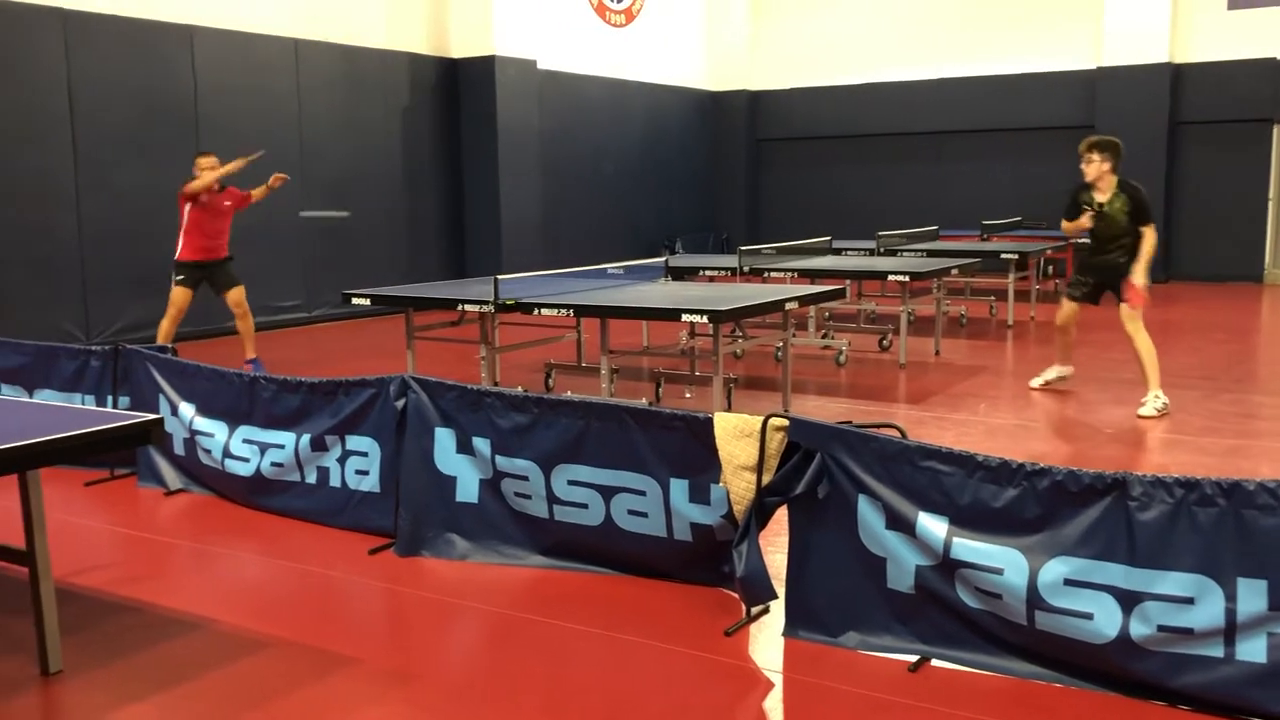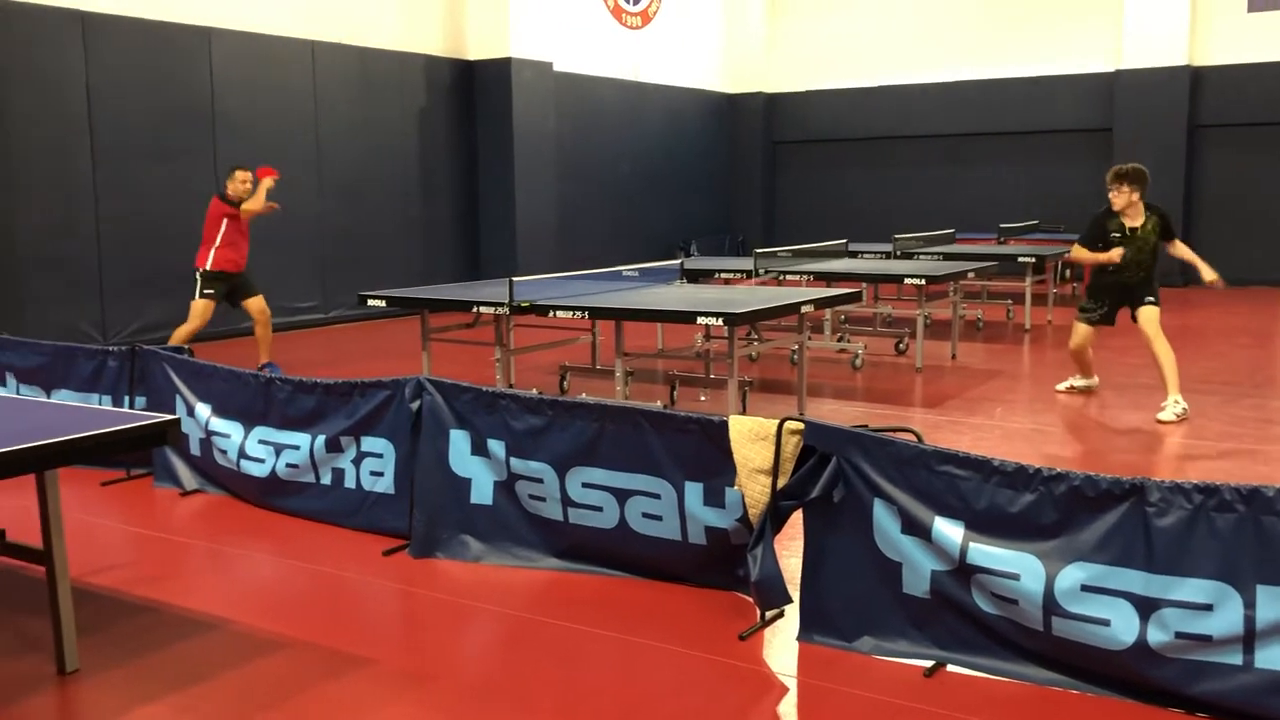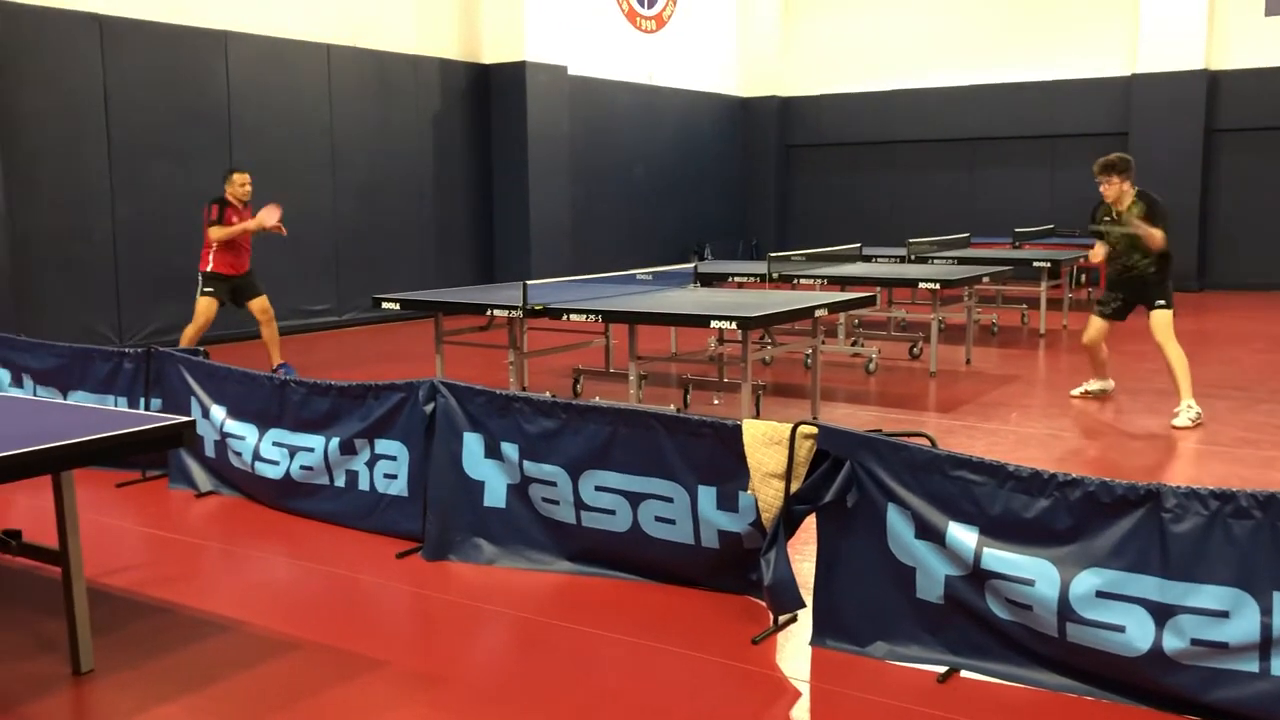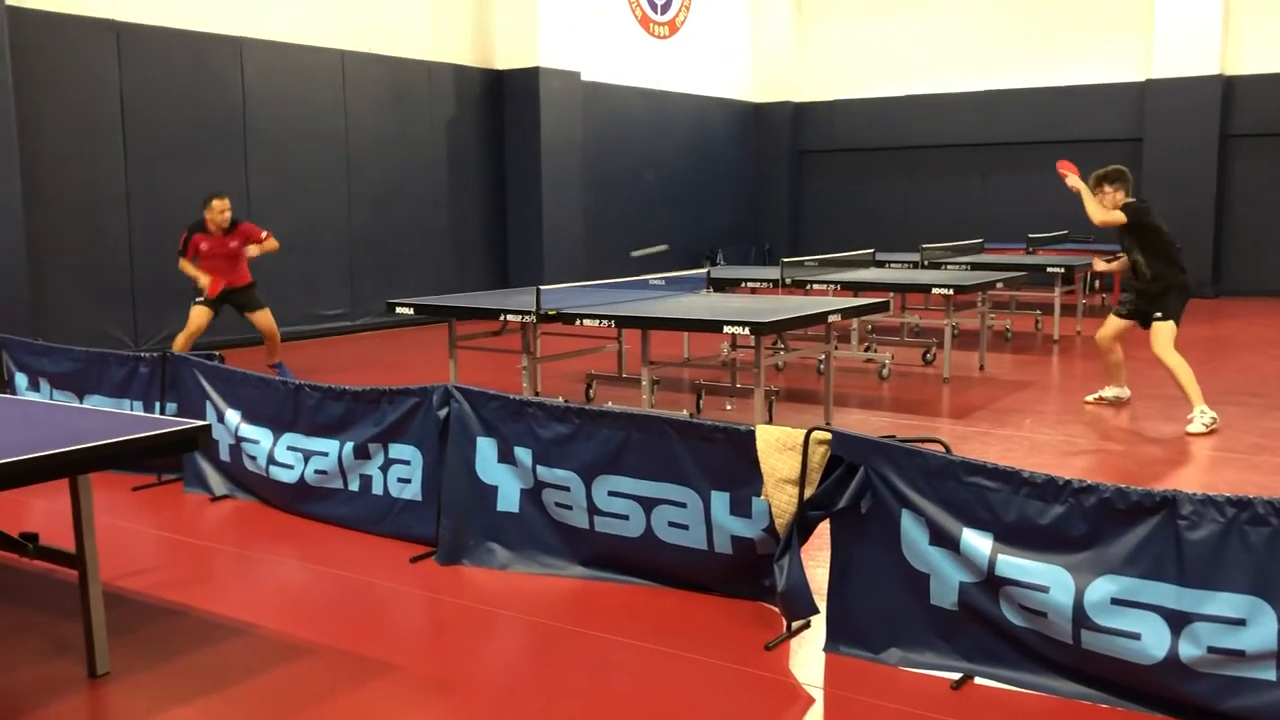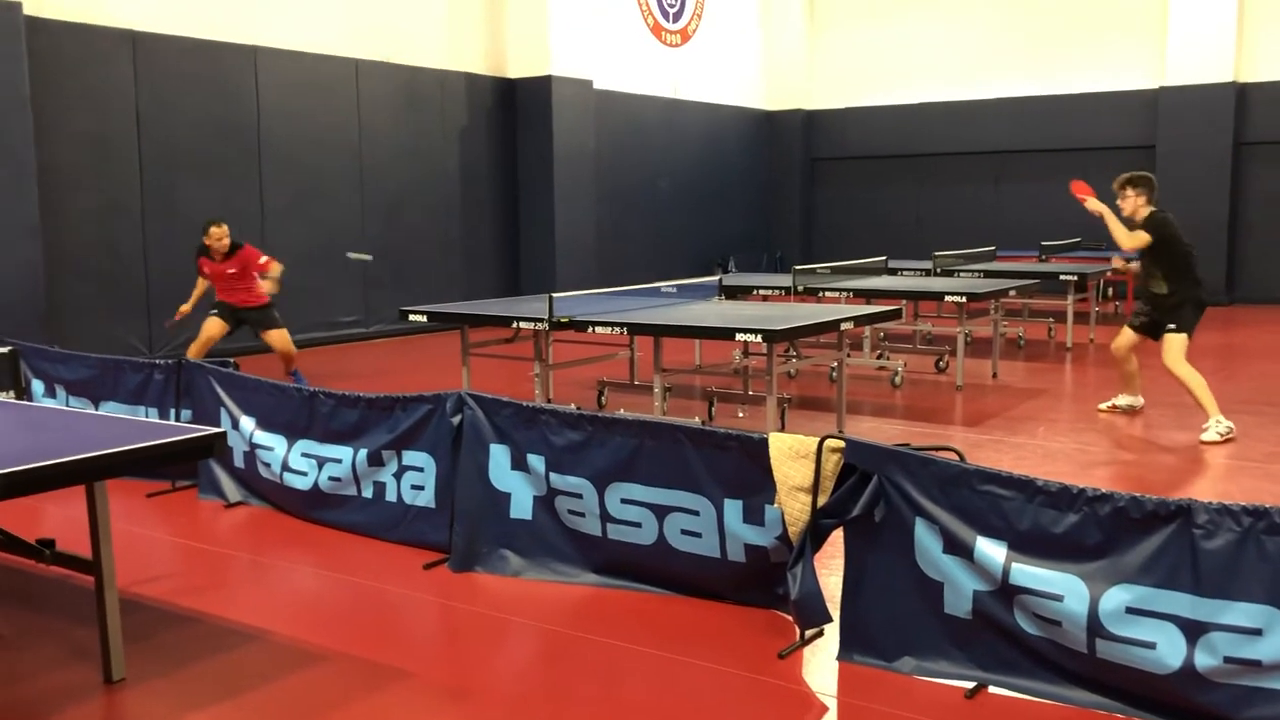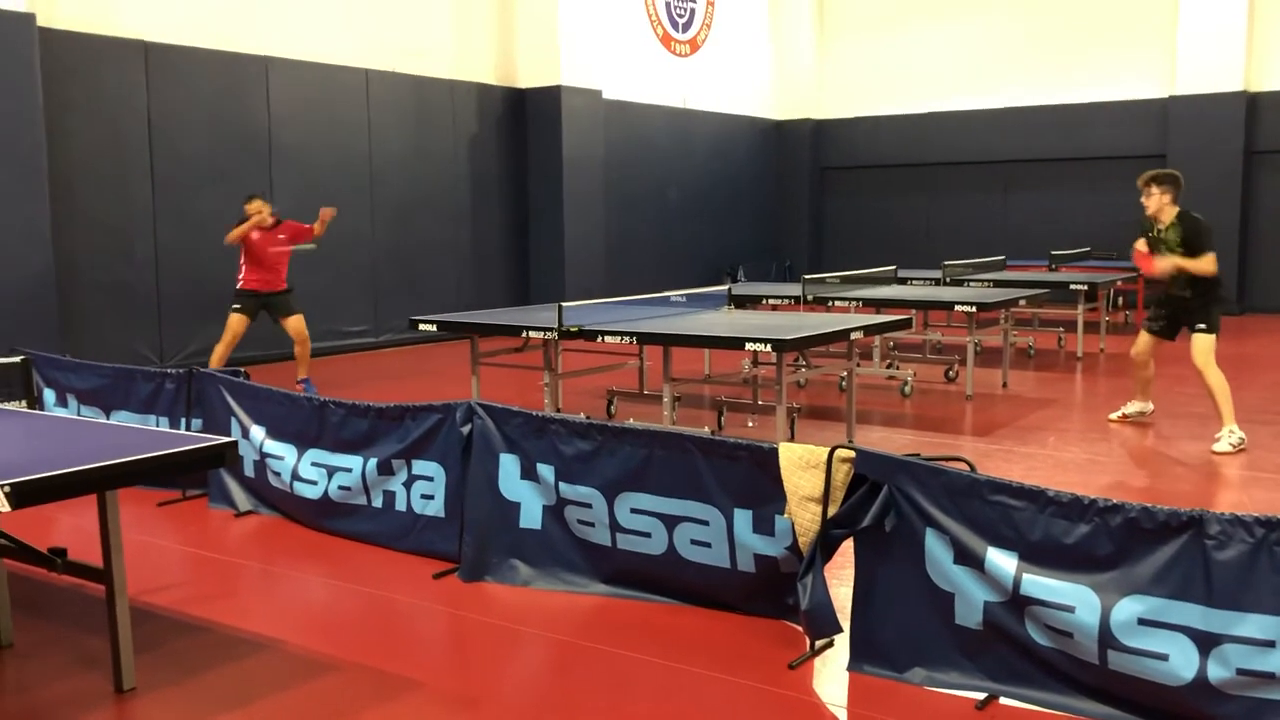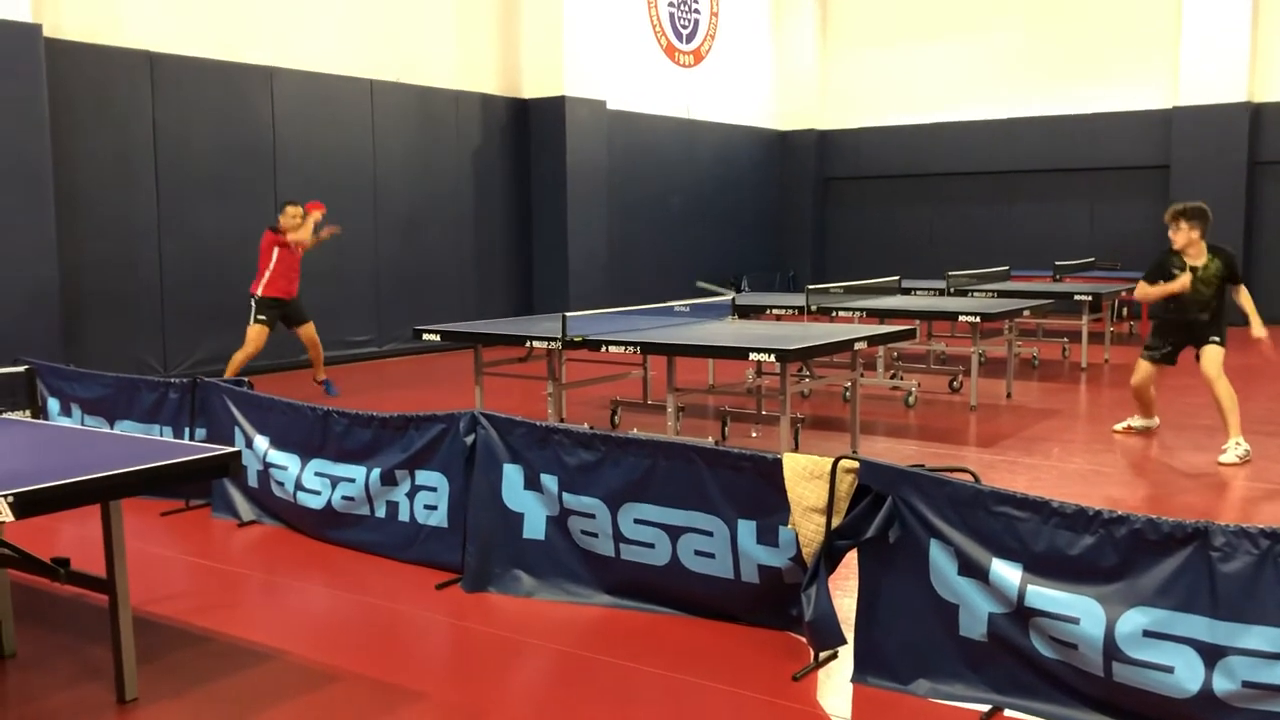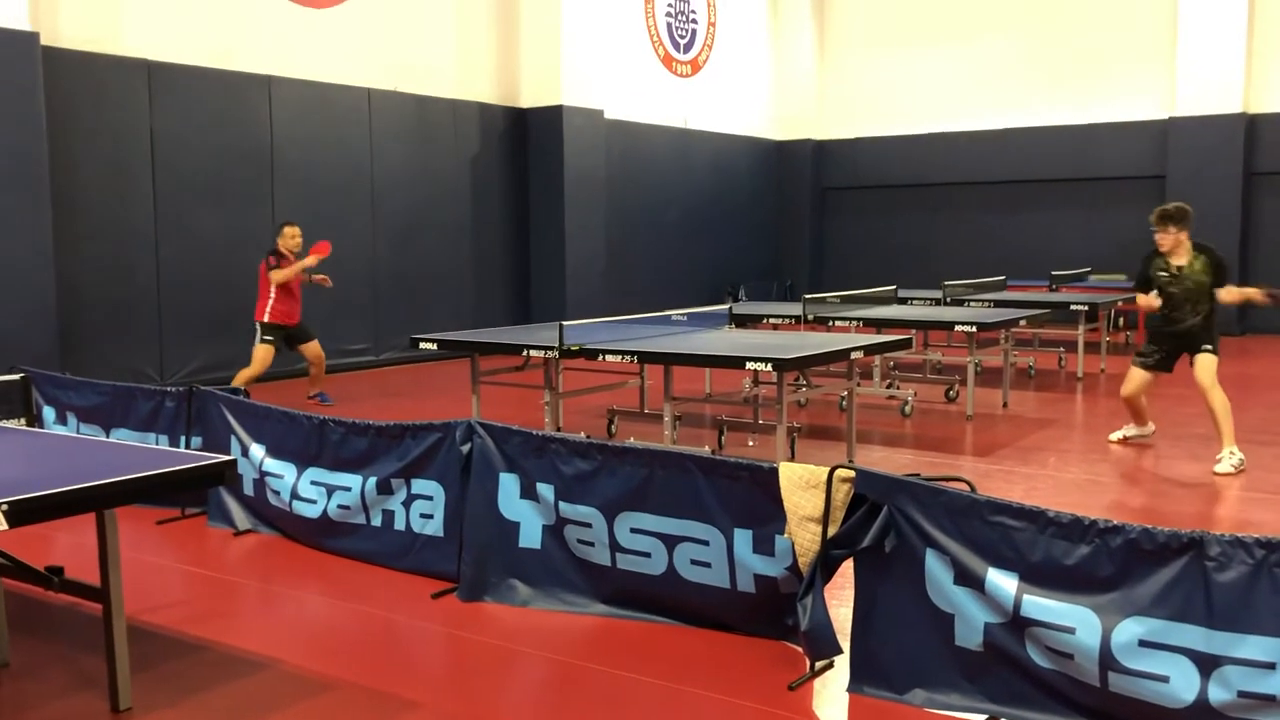
dt=0.2s
person 1, frame 1
left shoulder: (1132, 194)
right shoulder: (1081, 193)
left elbow: (1149, 234)
right elbow: (1066, 228)
left wrist: (1140, 269)
right wrist: (1079, 225)
left hip: (1126, 265)
right hip: (1095, 262)
left knee: (1133, 325)
right knee: (1063, 320)
left ankle: (1157, 395)
right ankle: (1062, 367)
person 1, frame 2
left shoulder: (1158, 216)
right shoulder: (1103, 219)
left elbow: (1172, 244)
right elbow: (1076, 254)
left wrist: (1201, 265)
right wrist: (1105, 257)
left hip: (1141, 282)
right hip: (1105, 285)
left knee: (1151, 331)
right knee: (1076, 345)
left ankle: (1176, 401)
right ankle: (1087, 379)
person 1, frame 3
left shoulder: (1150, 204)
right shoulder: (1101, 210)
left elbow: (1159, 243)
left wrist: (1143, 229)
right wrist: (1098, 253)
left hip: (1152, 279)
right hip: (1119, 280)
left knee: (1163, 335)
right knee: (1090, 338)
left ankle: (1189, 405)
right ankle: (1102, 382)
person 1, frame 4
left shoulder: (1138, 210)
right shoulder: (1125, 216)
left elbow: (1098, 219)
left wrist: (1081, 186)
right wrist: (1108, 266)
left hip: (1168, 288)
right hip: (1143, 287)
left knee: (1161, 348)
right knee: (1104, 337)
left ankle: (1203, 412)
right ankle: (1118, 389)
person 1, frame 5
left shoulder: (1159, 222)
right shoulder: (1144, 226)
left elbow: (1127, 244)
left wrist: (1103, 211)
right wrist: (1126, 267)
left hip: (1184, 300)
right hip: (1158, 299)
left knee: (1173, 361)
right knee: (1120, 348)
left ankle: (1219, 421)
right ankle: (1132, 398)
person 1, frame 6
left shoulder: (1193, 225)
right shoulder: (1152, 226)
left elbow: (1209, 267)
right elbow: (1151, 264)
left wrist: (1176, 263)
right wrist: (1140, 253)
left hip: (1202, 300)
right hip: (1172, 299)
left knee: (1202, 361)
right knee: (1139, 353)
left ankle: (1232, 431)
right ankle: (1141, 404)
person 1, frame 7
left shoulder: (1223, 258)
right shoulder: (1168, 260)
left elbow: (1238, 289)
right elbow: (1140, 294)
left wrist: (1255, 320)
right wrist: (1172, 287)
left hip: (1208, 324)
right hip: (1171, 324)
left knee: (1212, 372)
right knee: (1138, 382)
left ankle: (1237, 443)
right ankle: (1146, 419)
person 1, frame 8
left shoulder: (1208, 258)
right shoulder: (1153, 261)
left elbow: (1225, 294)
right elbow: (1140, 300)
left wrist: (1247, 293)
right wrist: (1150, 303)
left hip: (1200, 330)
right hip: (1165, 332)
left knee: (1206, 381)
right knee: (1128, 392)
left ankle: (1231, 451)
right ankle: (1141, 426)
person 2, frame 1
left shoulder: (230, 194)
right shoulder: (191, 191)
left elbow: (249, 198)
right elbow: (197, 186)
left wrist: (268, 186)
right wrist: (226, 169)
left hip: (219, 260)
right hip: (188, 261)
left knee: (241, 309)
right knee: (174, 312)
left ankle: (251, 359)
person 2, frame 2
left shoulder: (239, 206)
right shoulder: (222, 201)
right elbow: (254, 207)
left wrist: (262, 209)
right wrist: (264, 186)
left hip: (236, 274)
right hip: (212, 272)
left knee: (263, 315)
right knee: (197, 323)
left ankle: (265, 363)
person 2, frame 3
left shoulder: (245, 207)
right shoulder: (217, 206)
right elbow: (216, 236)
left wrist: (267, 227)
right wrist: (250, 224)
left hip: (242, 274)
right hip: (215, 273)
left knee: (266, 315)
right knee: (202, 321)
left ankle: (278, 365)
person 2, frame 4
left shoulder: (240, 227)
right shoulder: (194, 233)
left elbow: (272, 242)
right elbow: (183, 262)
left wrist: (258, 249)
right wrist: (201, 277)
left hip: (242, 287)
right hip: (210, 288)
left knee: (271, 330)
right knee: (194, 329)
left ankle: (275, 364)
person 2, frame 5
left shoulder: (242, 251)
right shoulder: (202, 254)
left elbow: (275, 266)
right elbow: (204, 278)
left wrist: (271, 280)
right wrist: (190, 303)
left hip: (257, 306)
right hip: (226, 305)
left knee: (286, 350)
right knee: (205, 339)
left ankle: (292, 372)
person 2, frame 6
left shoulder: (287, 227)
right shoulder: (245, 227)
left elbow: (315, 232)
right elbow: (230, 239)
left wrist: (323, 219)
right wrist: (252, 222)
left hip: (278, 292)
right hip: (248, 292)
left knee: (301, 336)
right knee: (230, 337)
left ankle: (303, 379)
person 2, frame 7
left shoulder: (296, 239)
right shoulder: (273, 234)
left elbow: (304, 244)
right elbow: (302, 238)
left wrist: (320, 235)
right wrist: (312, 219)
left hip: (289, 300)
right hip: (266, 299)
left knee: (313, 342)
right knee: (252, 348)
left ankle: (321, 378)
person 2, frame 8
left shoulder: (294, 260)
right shoulder: (273, 257)
right elbow: (277, 279)
left wrist: (312, 278)
right wrist: (303, 264)
left hip: (293, 323)
right hip: (270, 322)
left knee: (318, 357)
right knee: (259, 368)
left ankle: (315, 393)
